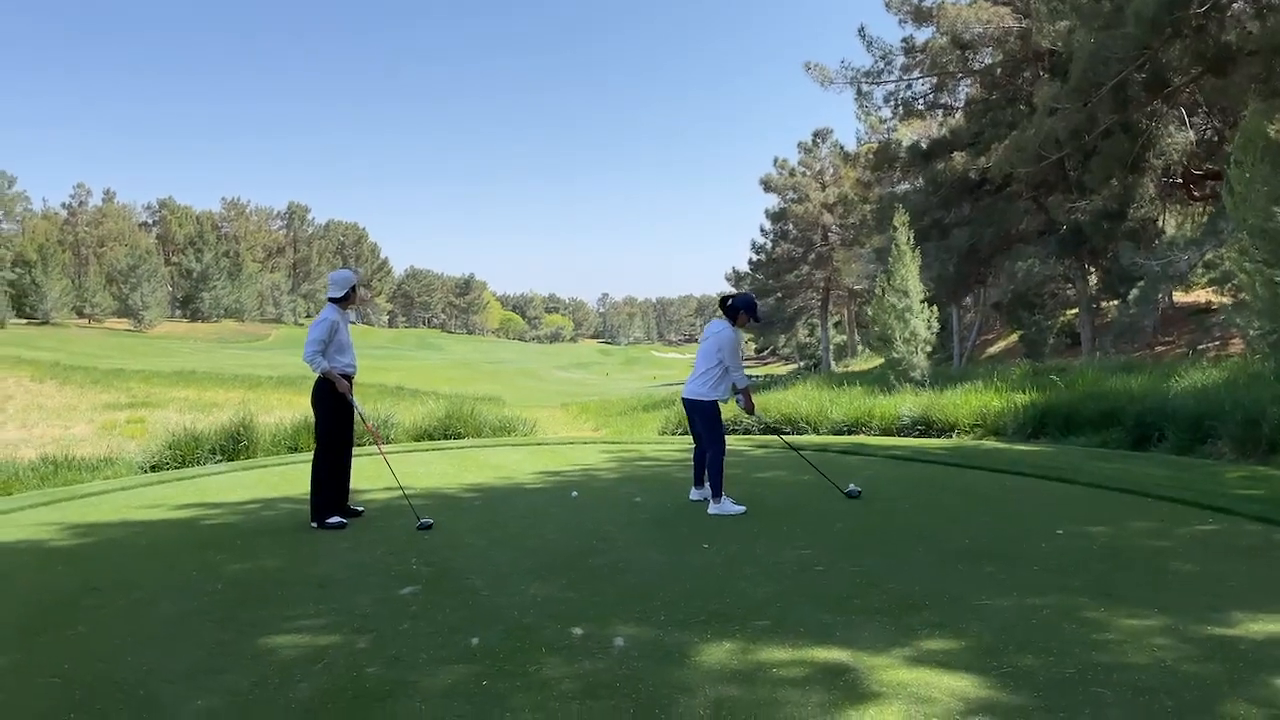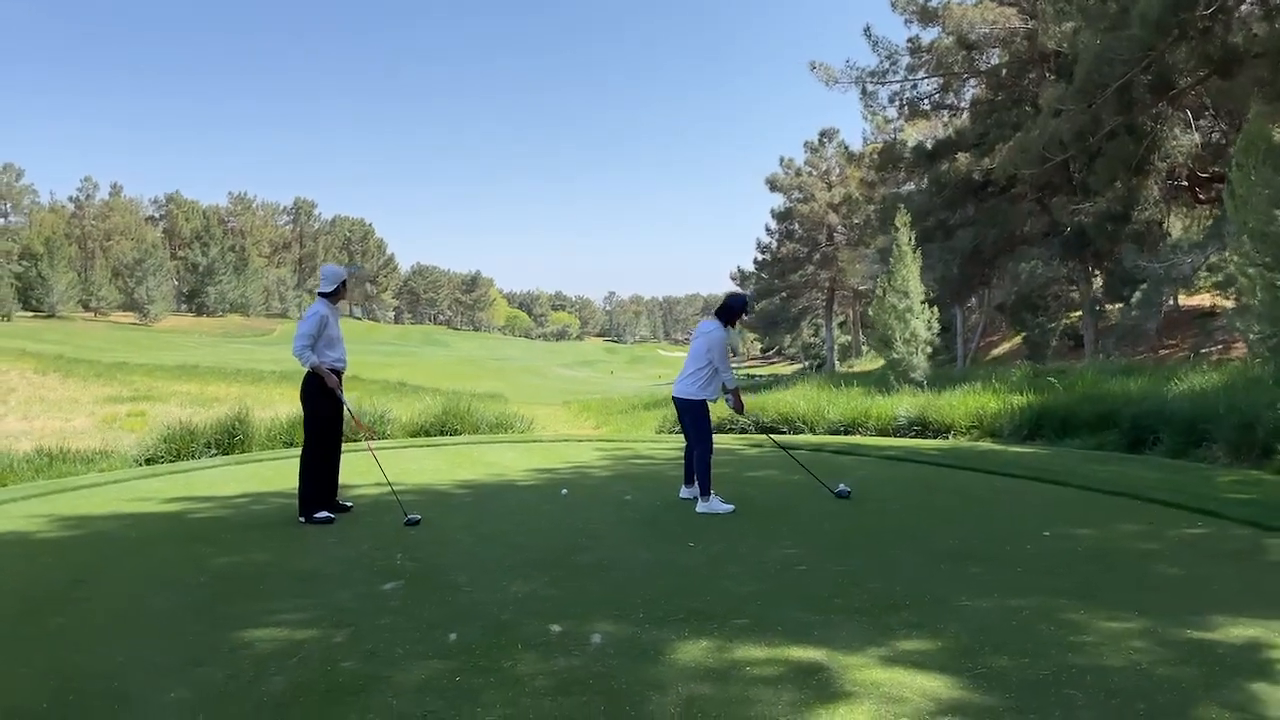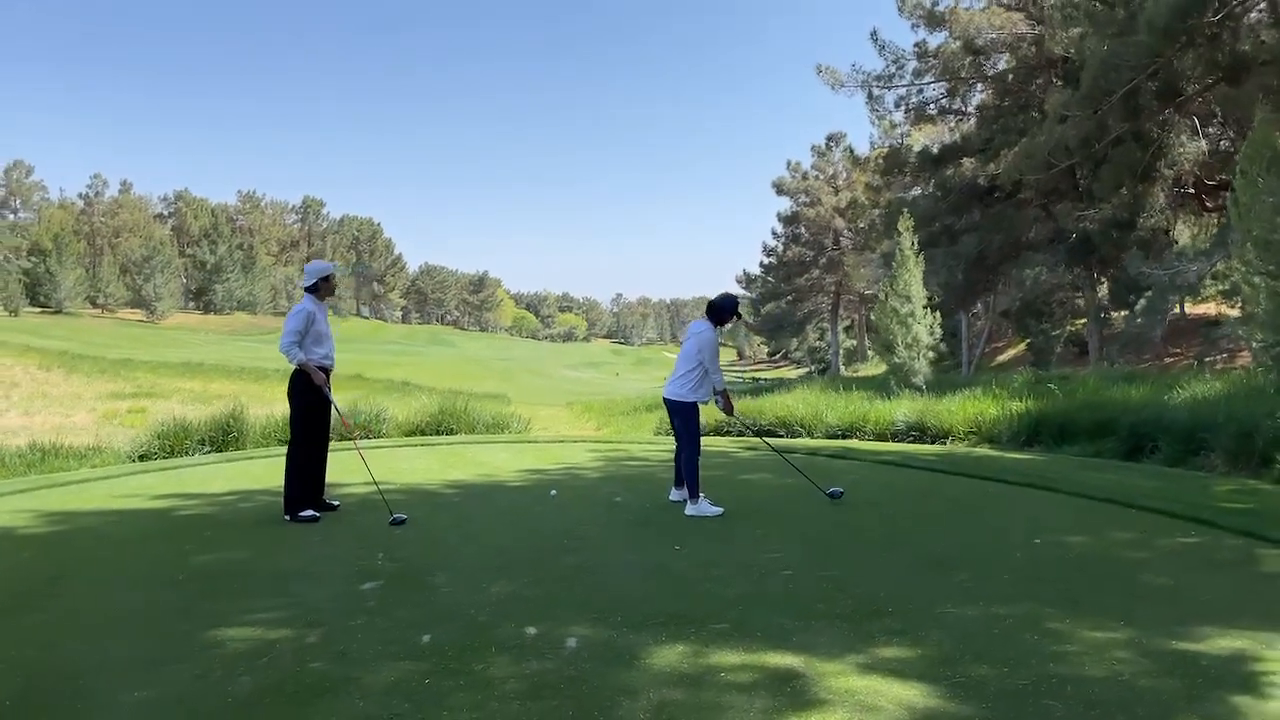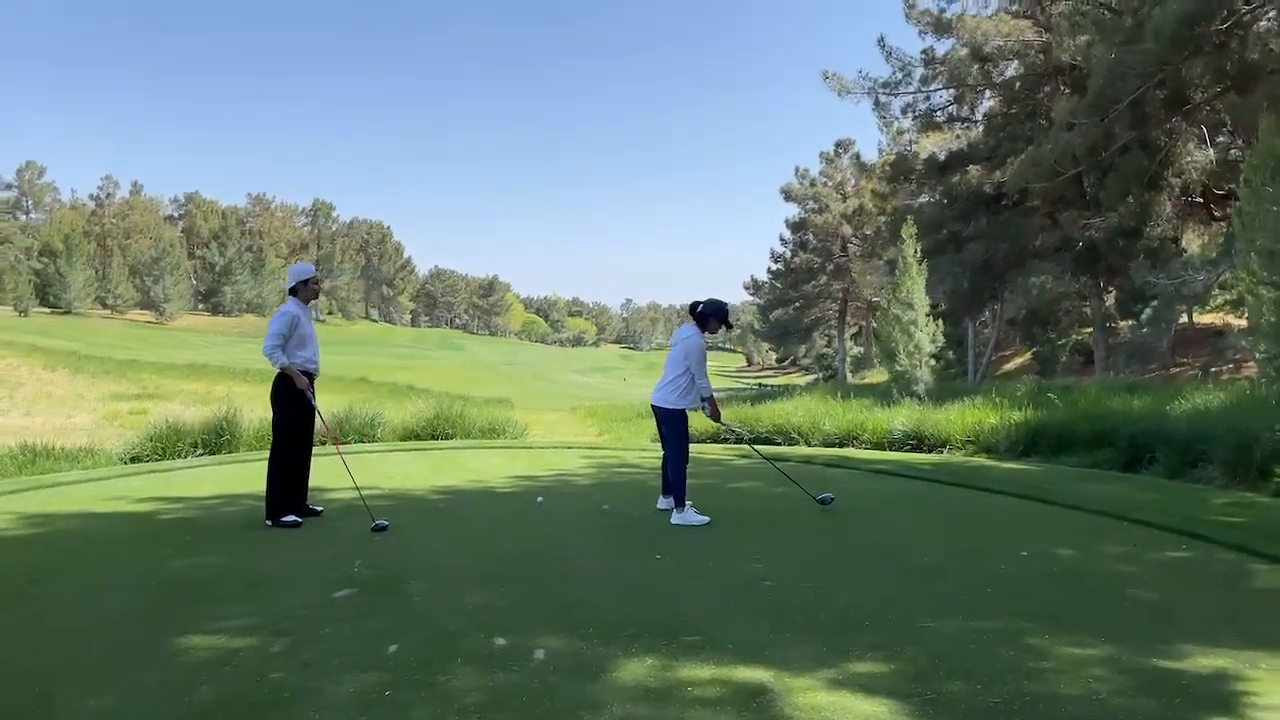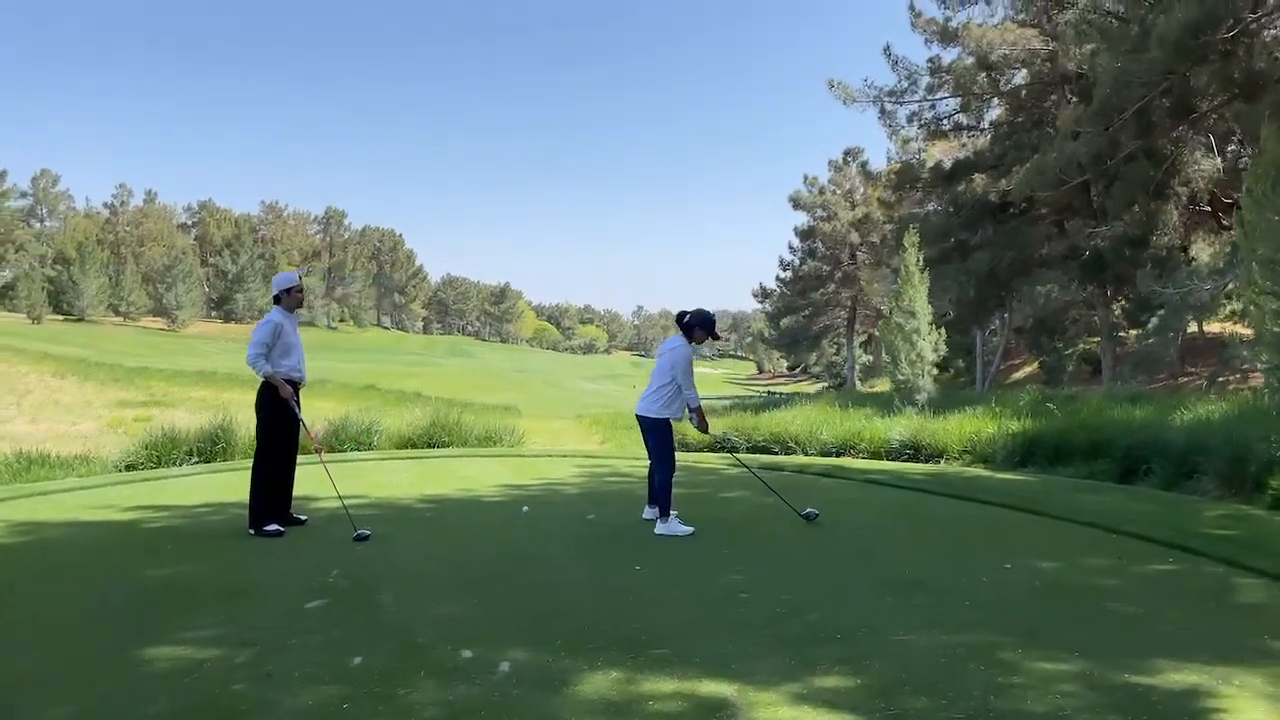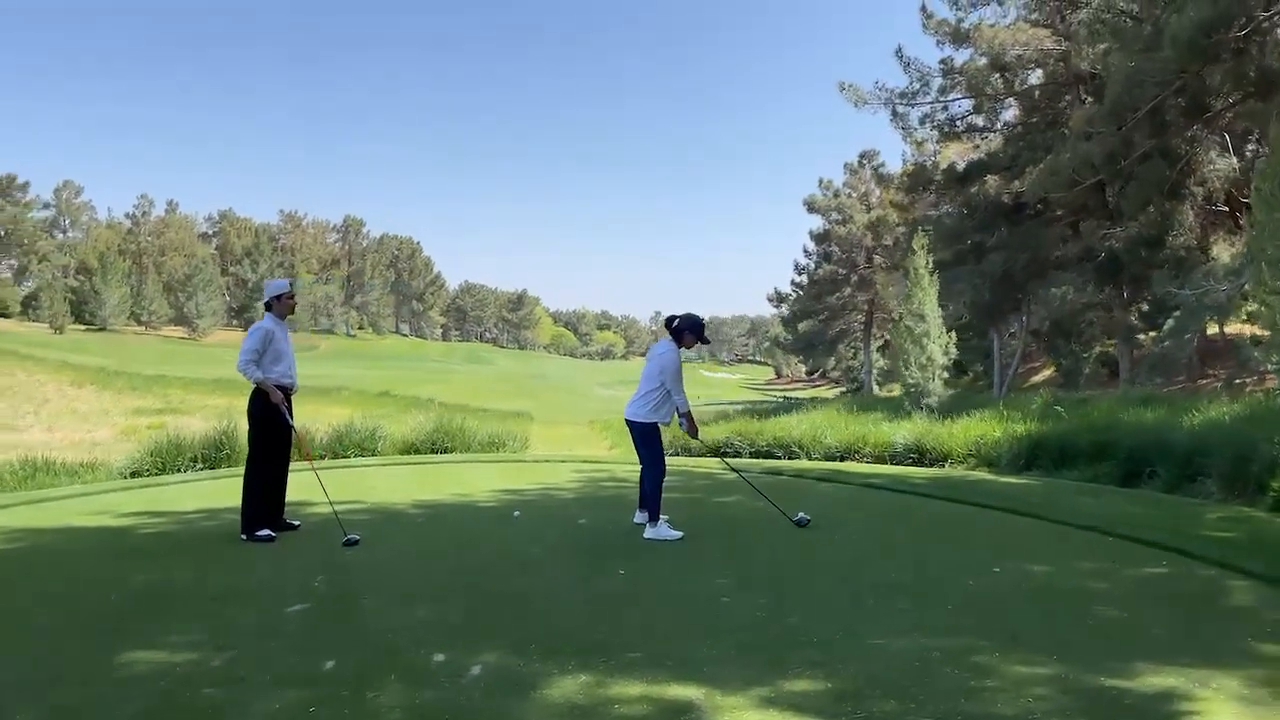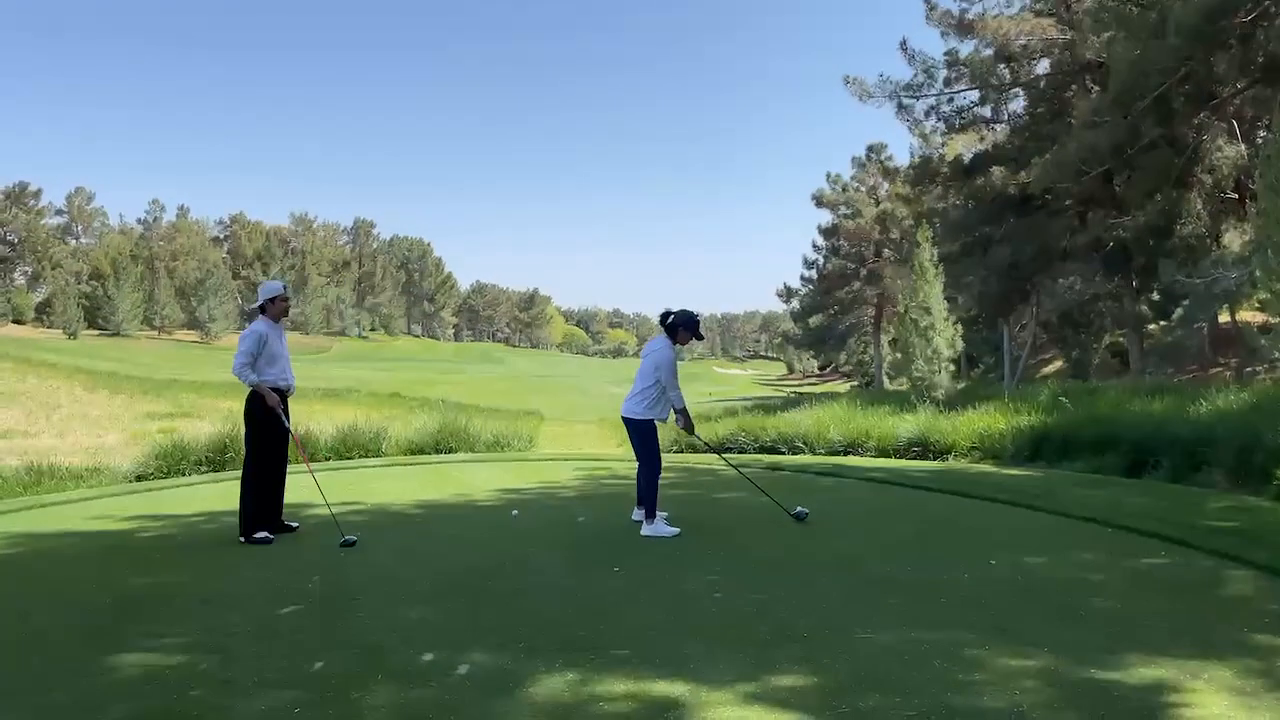
dt=0.3s
person 1, frame 1
left shoulder: (341, 317)
right shoulder: (328, 319)
right elbow: (311, 355)
right wrist: (337, 380)
left hip: (342, 388)
right hip: (330, 389)
left knee: (343, 448)
right knee: (328, 449)
left ankle: (339, 504)
right ankle: (321, 513)
person 1, frame 2
left shoulder: (331, 313)
right shoulder: (317, 313)
right elbow: (300, 349)
right wrist: (326, 374)
left hip: (331, 384)
right hip: (319, 384)
left knee: (332, 444)
right knee: (316, 445)
left ankle: (327, 499)
right ankle: (309, 508)
person 1, frame 3
left shoulder: (320, 309)
right shoulder: (304, 310)
right elbow: (288, 345)
right wrist: (313, 371)
left hip: (320, 381)
right hip: (307, 381)
left knee: (319, 441)
right knee: (302, 442)
left ankle: (314, 498)
right ankle: (294, 506)
person 1, frame 4
left shoulder: (304, 313)
right shoulder: (288, 313)
right elbow: (271, 349)
right wrist: (296, 375)
left hip: (304, 385)
right hip: (290, 385)
left knee: (303, 446)
right knee: (285, 447)
left ankle: (297, 503)
right ankle: (276, 511)
person 1, frame 5
left shoulder: (291, 322)
right shoulder: (273, 322)
right elbow: (254, 357)
right wrist: (280, 384)
left hip: (290, 393)
right hip: (275, 393)
left knee: (287, 455)
right knee: (268, 456)
left ankle: (281, 512)
right ankle: (259, 520)
person 1, frame 6
left shoulder: (282, 329)
right shoulder: (263, 329)
right elbow: (245, 364)
right wrist: (271, 390)
left hip: (282, 399)
right hip: (266, 400)
left knee: (280, 460)
right knee: (260, 461)
left ankle: (274, 517)
right ankle: (252, 525)
person 1, frame 7
left shoulder: (278, 331)
right shoulder: (257, 332)
right elbow: (240, 367)
right wrist: (266, 393)
left hip: (279, 401)
right hip: (262, 402)
left knee: (277, 463)
right knee: (258, 464)
left ankle: (272, 519)
right ankle: (250, 527)
person 2, frame 1
left shoulder: (715, 326)
right shoulder: (728, 334)
right elbow: (735, 370)
left wrist: (737, 391)
right wrist: (747, 398)
left hip: (692, 394)
right hip: (703, 398)
left knee: (703, 444)
right knee: (716, 447)
left ankle: (699, 489)
right ankle: (717, 502)
person 2, frame 2
left shoulder: (707, 325)
right shoulder: (718, 335)
right elbow: (724, 370)
left wrist: (727, 391)
right wrist: (736, 398)
left hip: (682, 392)
right hip: (693, 397)
left knee: (694, 443)
right knee: (703, 447)
left ankle: (689, 487)
right ankle: (705, 500)
person 2, frame 3
left shoulder: (697, 325)
right shoulder: (708, 335)
right elbow: (714, 371)
left wrist: (718, 393)
right wrist: (726, 399)
left hip: (674, 394)
right hip: (684, 398)
left knee: (684, 445)
right knee: (691, 449)
left ankle: (679, 490)
right ankle: (694, 503)
person 2, frame 4
left shoulder: (684, 332)
right shoulder: (695, 340)
right elbow: (700, 377)
left wrist: (704, 400)
right wrist: (713, 406)
left hip: (663, 401)
right hip: (672, 405)
left knee: (672, 453)
right knee: (679, 456)
left ankle: (666, 498)
right ankle: (680, 511)
person 2, frame 5
left shoulder: (673, 342)
right shoulder: (682, 351)
right elbow: (688, 388)
left wrist: (692, 412)
right wrist: (701, 417)
left hip: (648, 411)
right hip: (656, 414)
left knee: (658, 462)
right knee: (666, 466)
left ankle: (652, 507)
right ankle: (664, 521)
person 2, frame 6
left shoulder: (663, 347)
right shoulder: (671, 356)
right elbow: (677, 393)
left wrist: (683, 417)
right wrist: (691, 423)
left hip: (638, 415)
right hip: (645, 419)
left knee: (649, 466)
right knee: (656, 469)
left ankle: (643, 512)
right ankle: (653, 526)
person 2, frame 7
left shoulder: (658, 343)
right shoulder: (665, 352)
right elbow: (673, 390)
left wrist: (678, 414)
right wrist: (686, 419)
left hip: (635, 412)
right hip: (640, 416)
left knee: (646, 463)
right knee: (652, 467)
left ankle: (641, 509)
right ankle: (650, 523)
